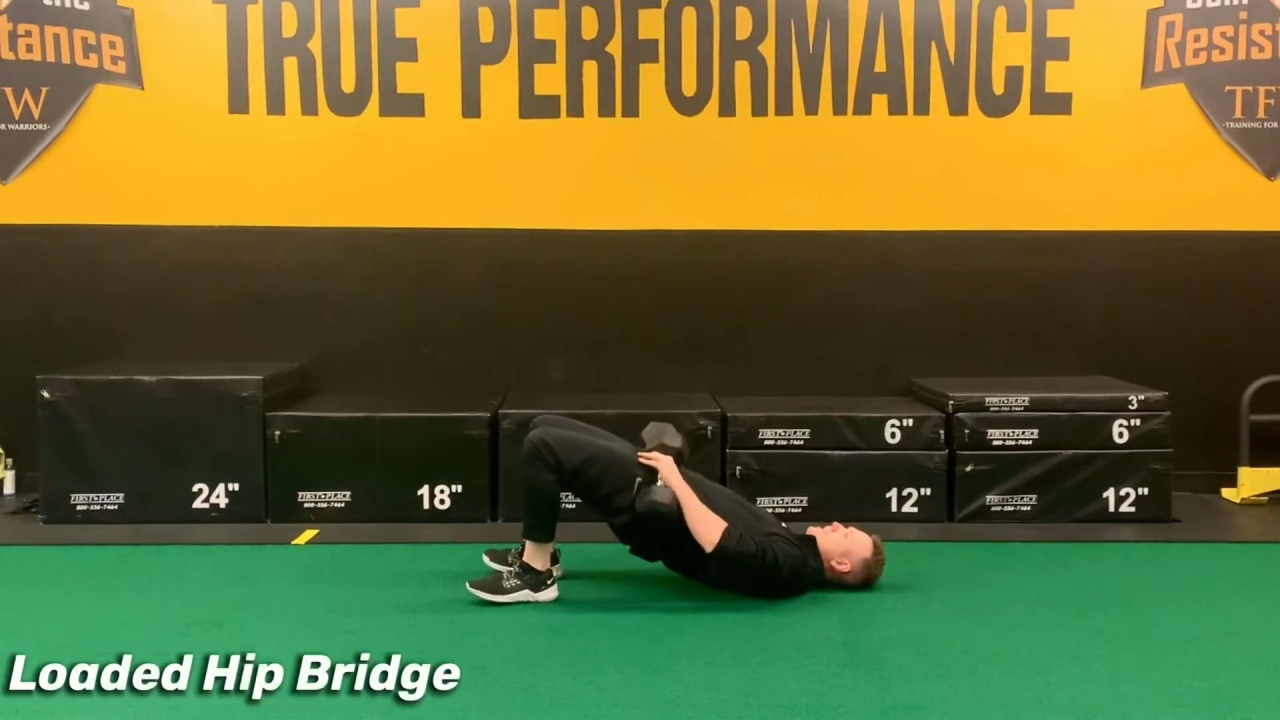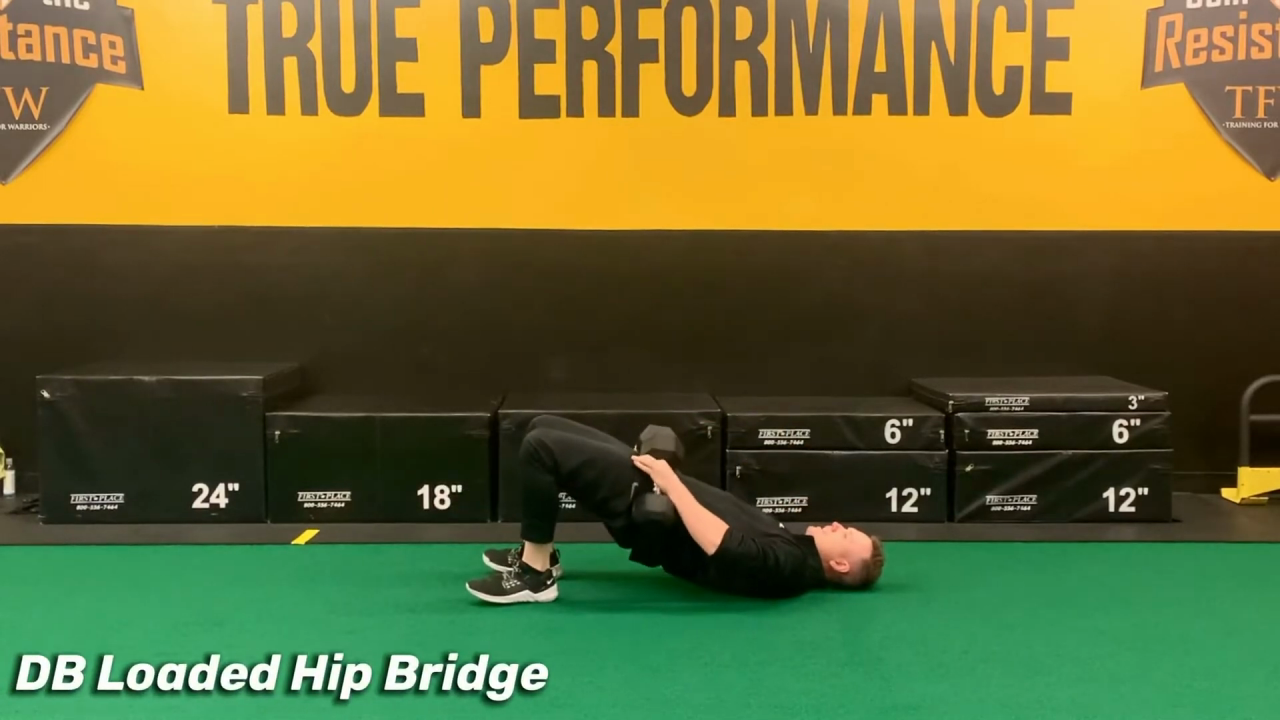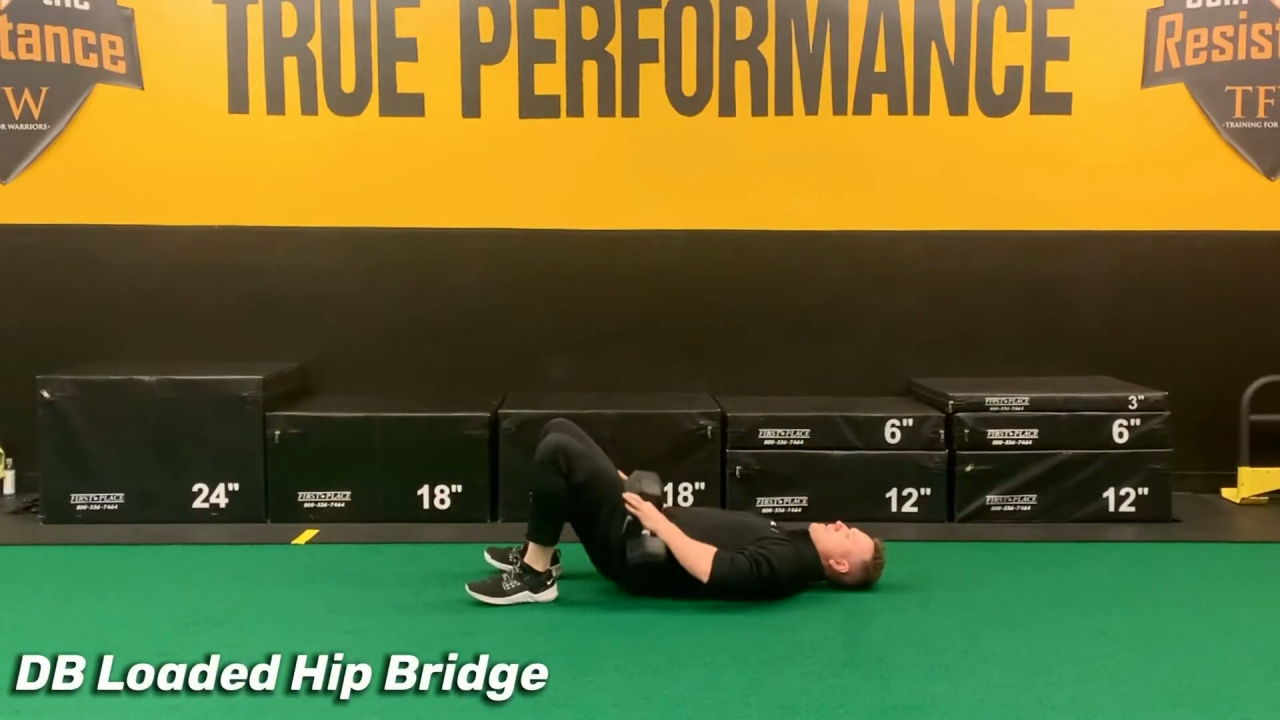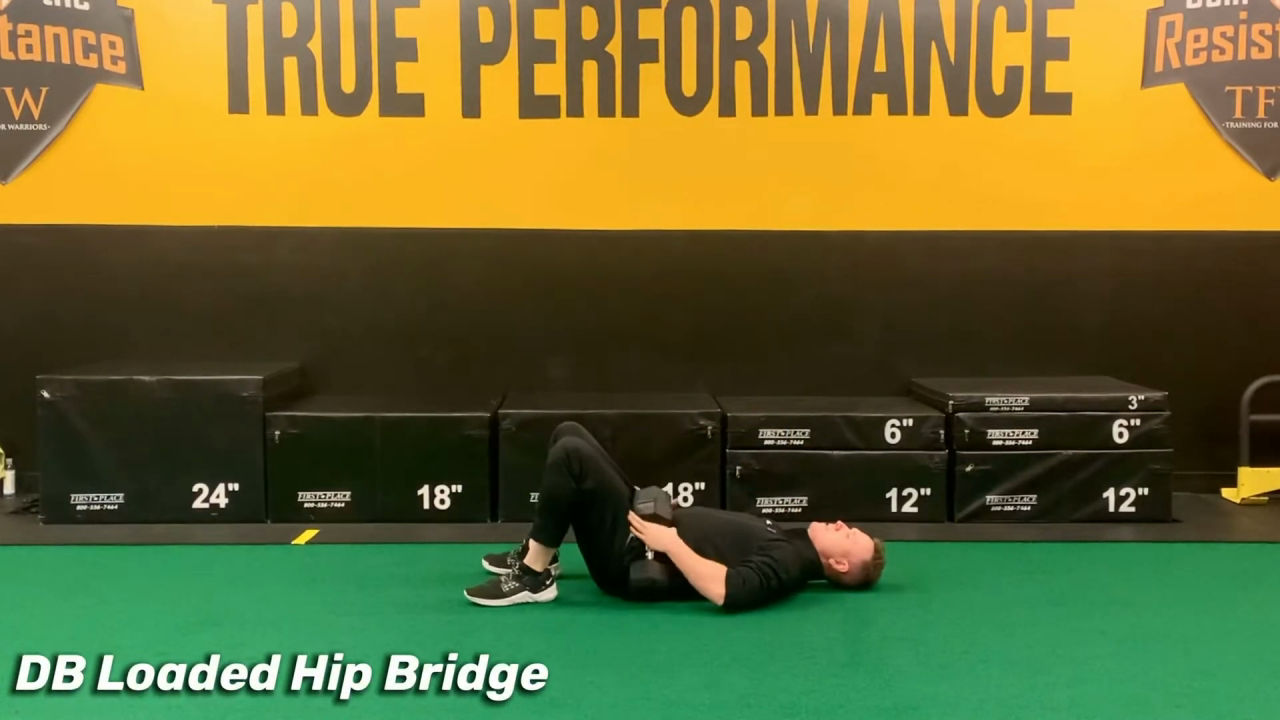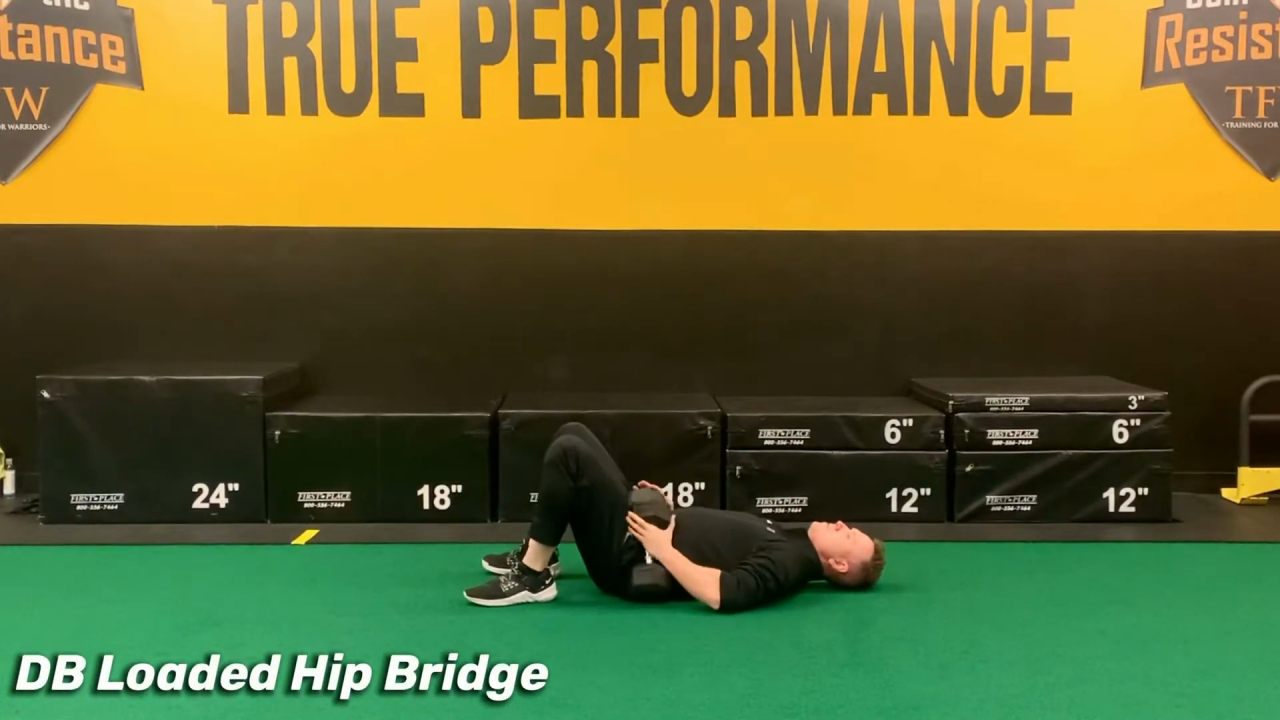
dt=0.4s
person 1, frame 1
left shoulder: (789, 566)
right shoulder: (792, 546)
left elbow: (720, 544)
left wrist: (675, 481)
right wrist: (670, 476)
right hip: (658, 482)
left knee: (542, 446)
right knee: (546, 428)
left ankle: (534, 573)
right ankle: (540, 553)
person 1, frame 2
left shoulder: (789, 567)
right shoulder: (791, 545)
left elbow: (722, 546)
left wrist: (671, 484)
right wrist: (666, 478)
right hip: (656, 488)
left knee: (540, 447)
right knee: (544, 428)
left ankle: (534, 573)
right ankle: (538, 552)
person 1, frame 3
left shoulder: (789, 565)
right shoulder: (788, 542)
left elbow: (715, 570)
left wrist: (659, 523)
right wrist: (637, 490)
right hip: (649, 528)
left knee: (556, 451)
right knee: (559, 431)
left ankle: (534, 575)
right ankle: (538, 553)
person 1, frame 4
left shoulder: (790, 565)
right shoulder: (786, 541)
left elbow: (725, 590)
left wrist: (669, 543)
right wrist: (659, 517)
left hip: (631, 559)
right hip: (647, 532)
left knee: (571, 454)
right knee: (569, 434)
left ankle: (533, 575)
right ankle: (537, 552)
person 1, frame 5
left shoulder: (789, 565)
right shoulder: (786, 542)
left elbow: (723, 593)
left wrist: (663, 551)
left hip: (631, 559)
right hip: (646, 532)
left knee: (568, 452)
right knee: (573, 435)
left ankle: (533, 575)
right ankle: (538, 552)
